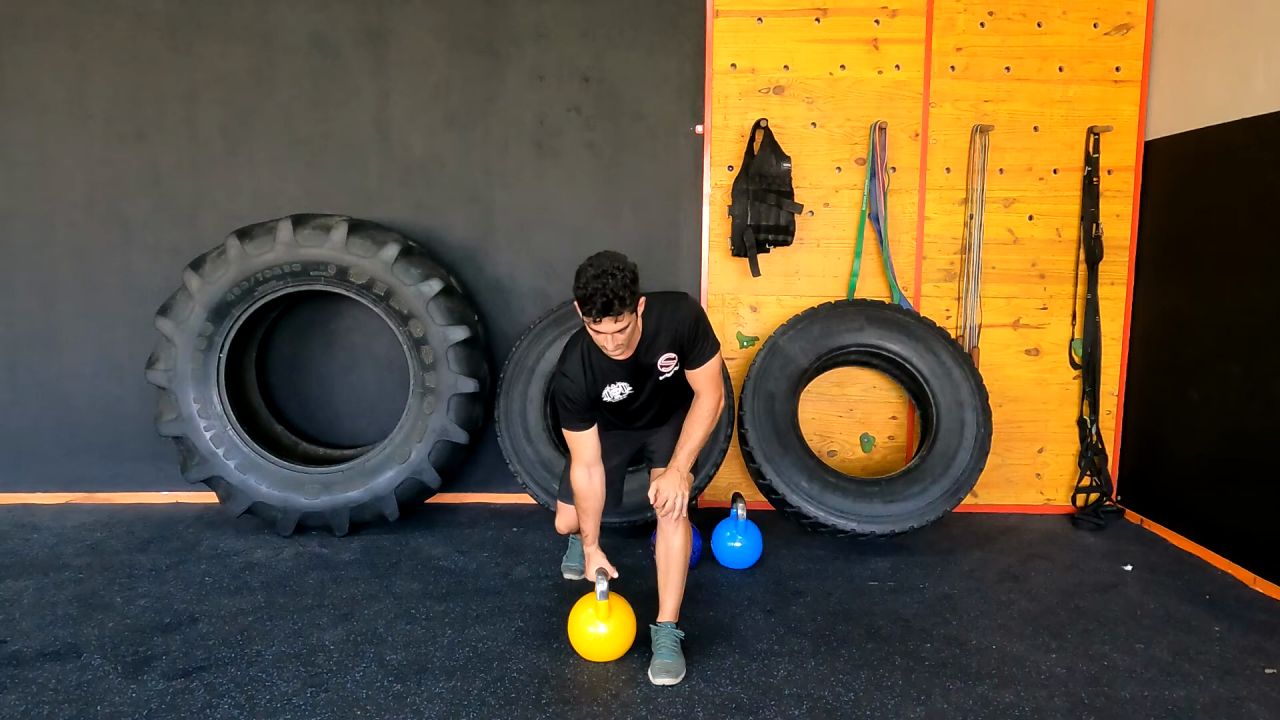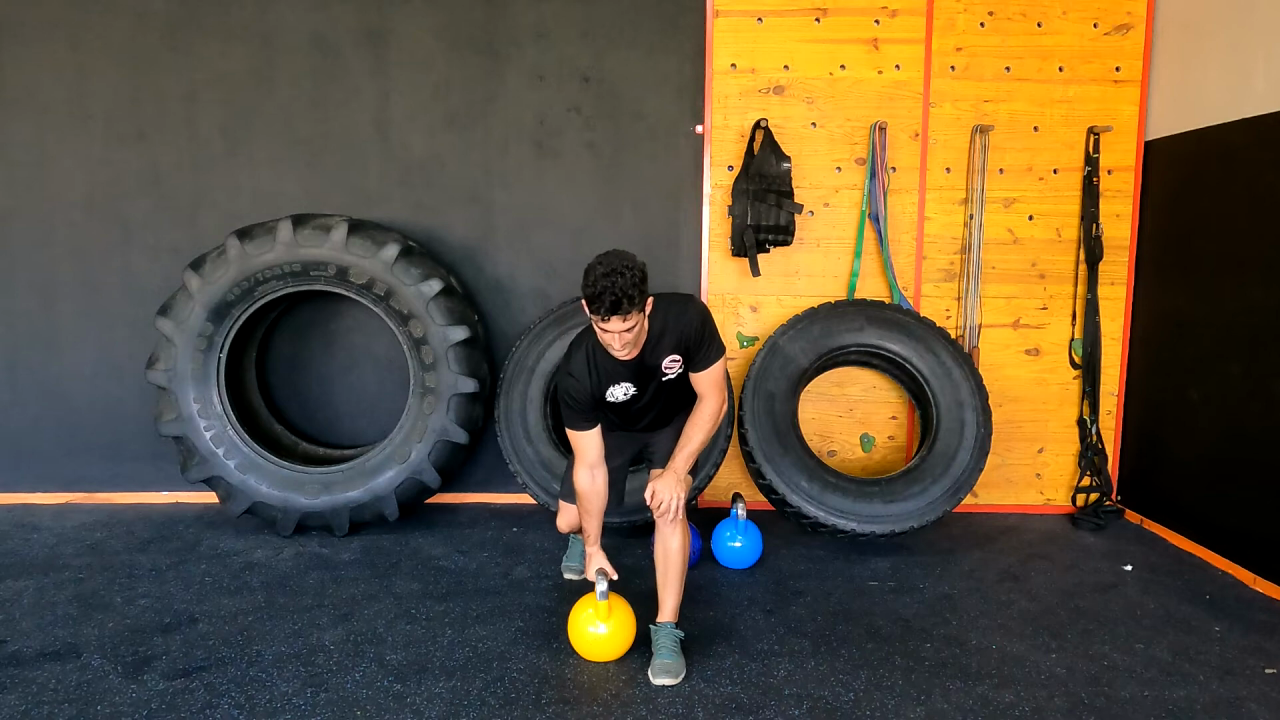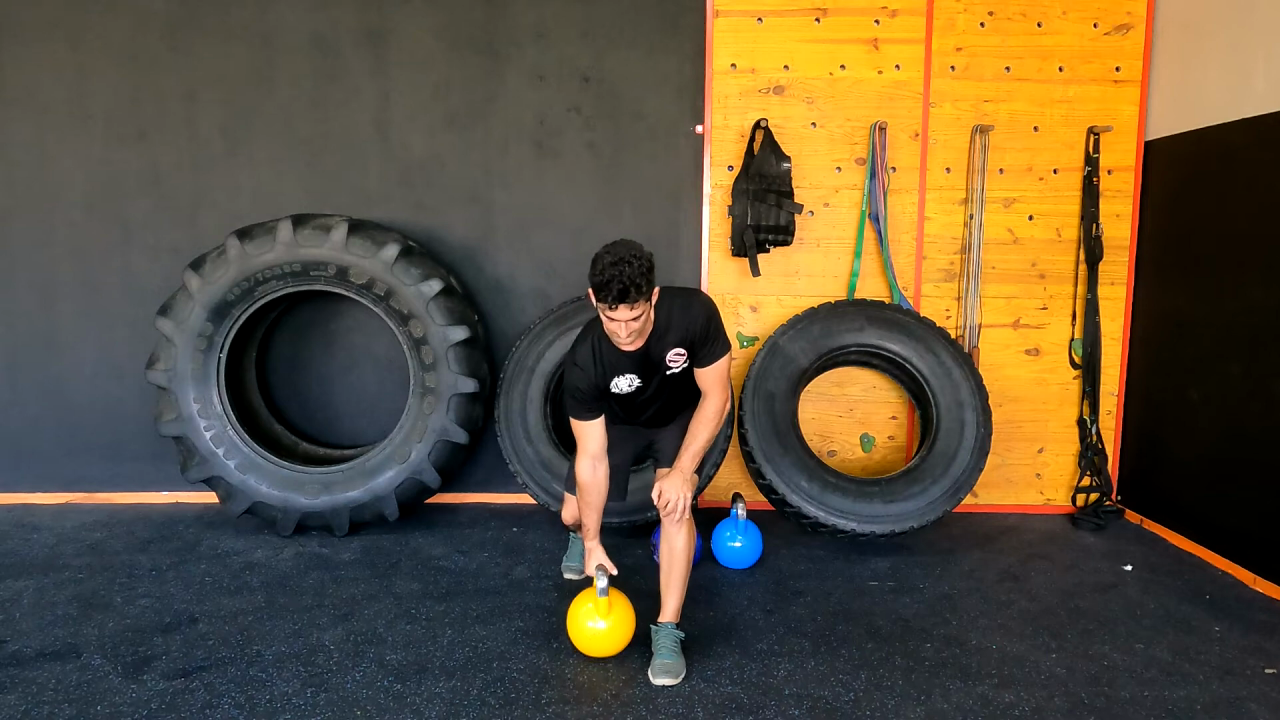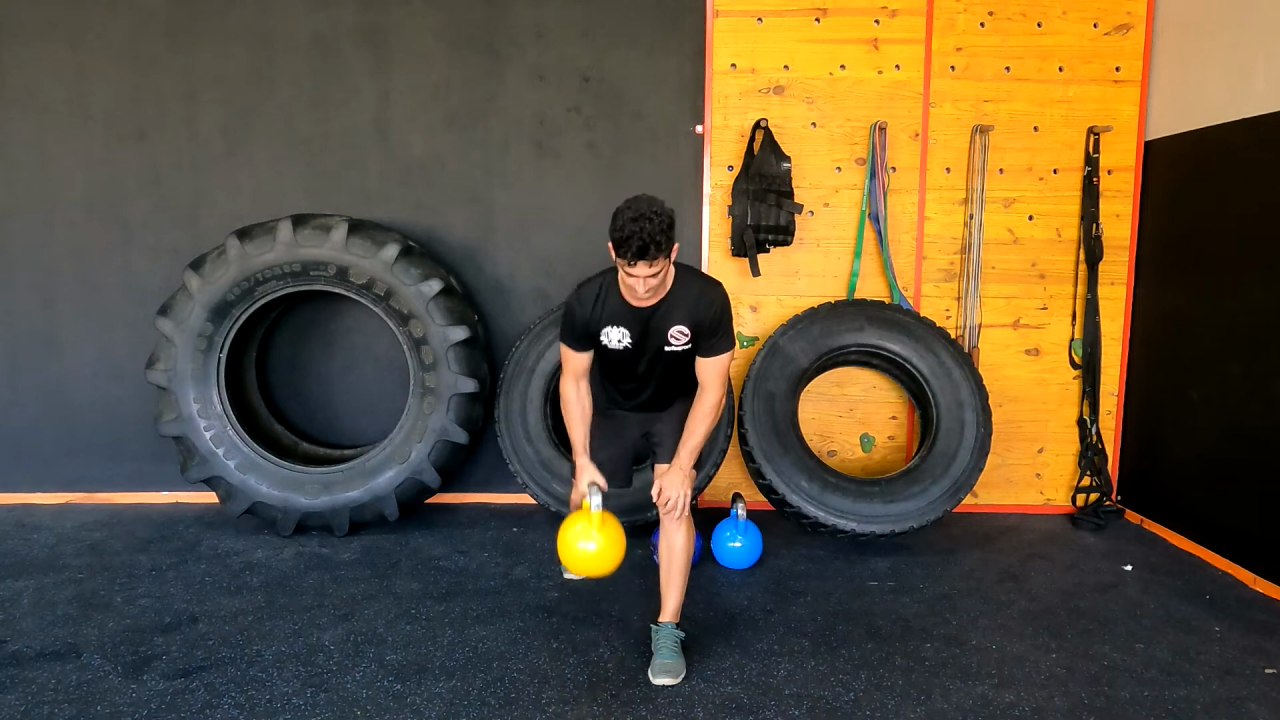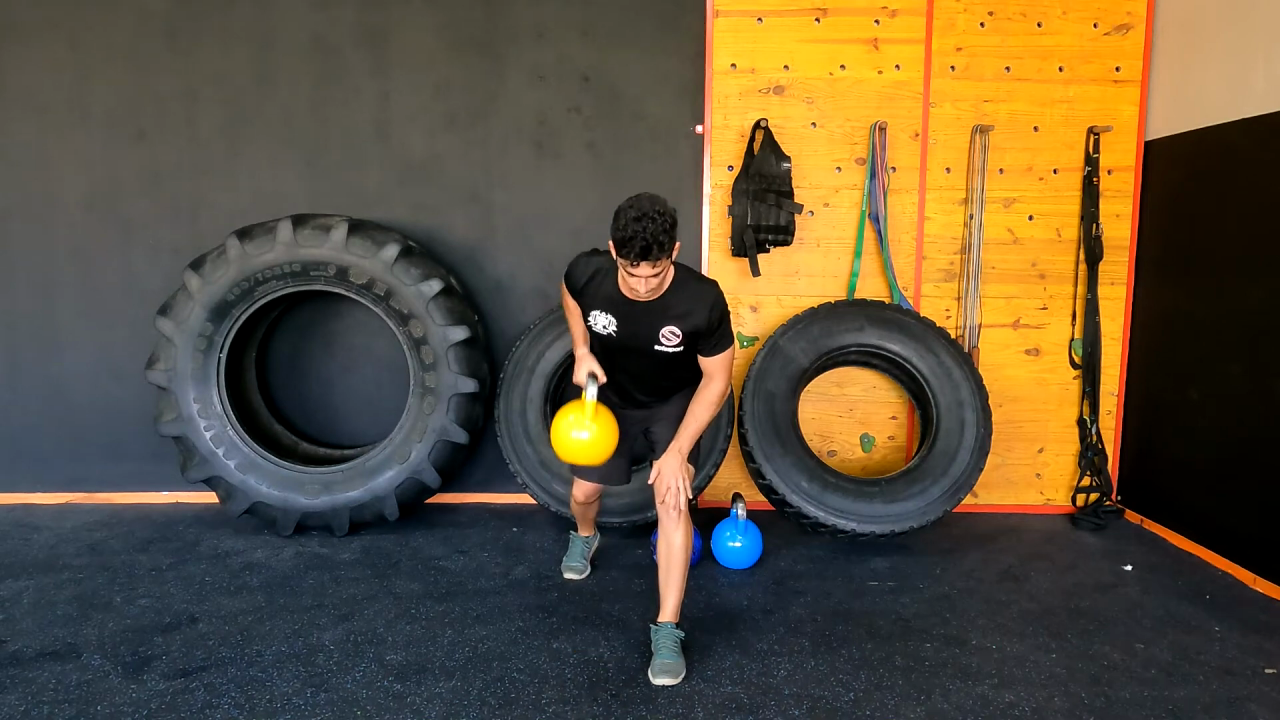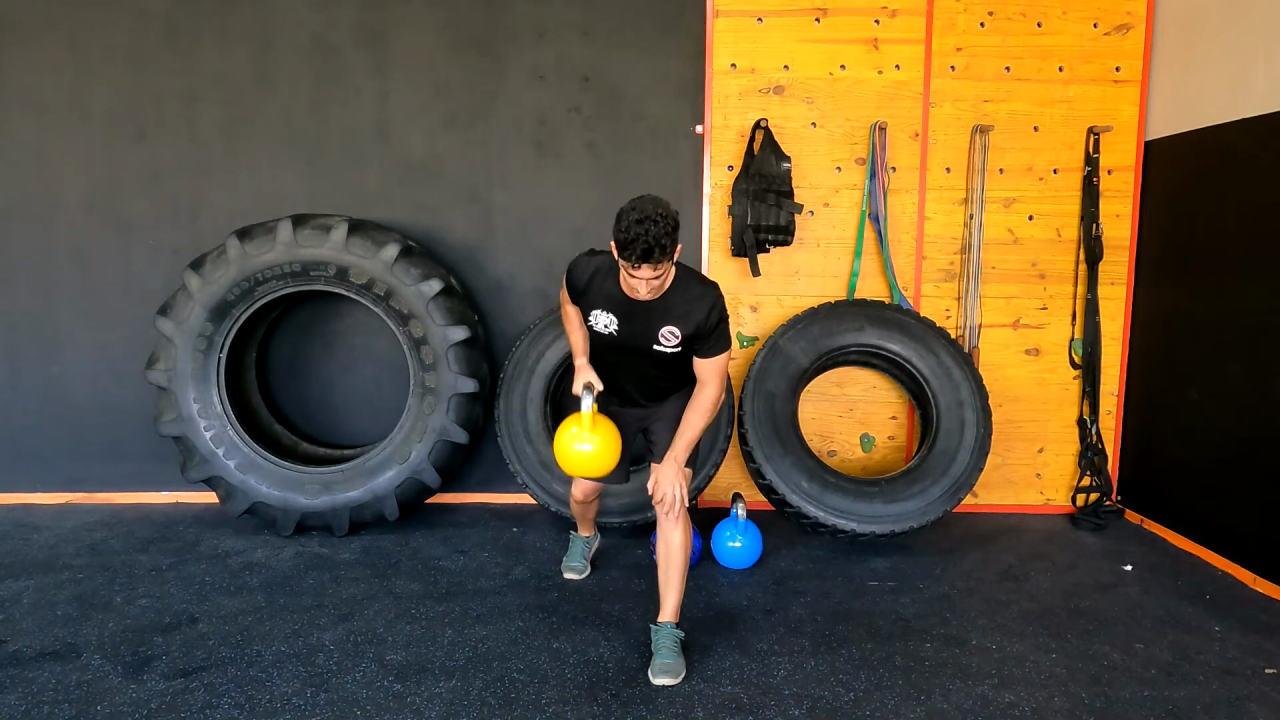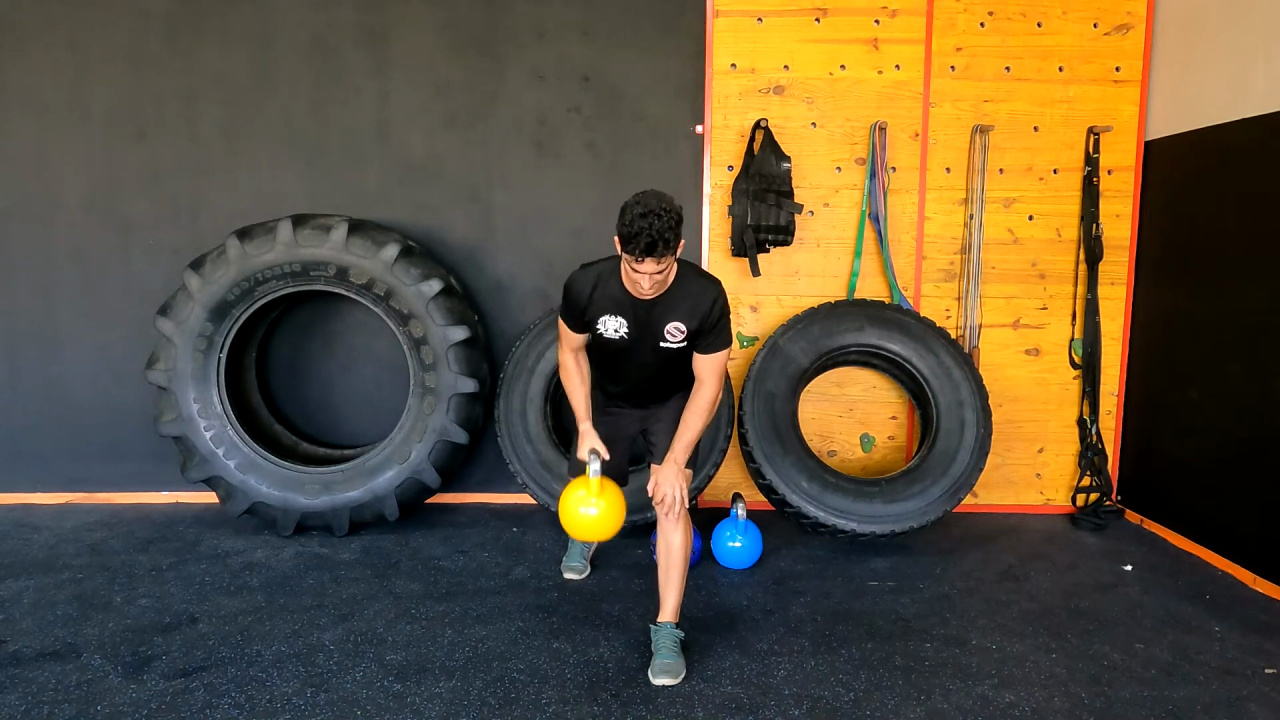
dt=0.3s
person 1, frame 1
left shoulder: (681, 315)
right shoulder: (573, 371)
left elbow: (710, 394)
right elbow: (586, 464)
left wrist: (678, 468)
right wrist: (592, 548)
left hip: (673, 417)
right hip: (608, 426)
left knee: (671, 505)
right knee: (567, 523)
left ankle: (666, 631)
right ankle: (582, 540)
person 1, frame 2
left shoulder: (688, 318)
right shoulder: (577, 370)
left elbow: (713, 397)
right elbow: (590, 465)
left wrist: (676, 471)
right wrist: (594, 548)
left hip: (675, 420)
right hip: (612, 427)
left knee: (668, 507)
right knee: (569, 521)
left ankle: (665, 631)
right ankle: (582, 538)
person 1, frame 3
left shoulder: (695, 313)
right shoulder: (584, 359)
left elbow: (716, 396)
right elbow: (591, 457)
left wrist: (682, 470)
right wrist: (593, 543)
left hip: (680, 417)
right hip: (616, 422)
left knee: (675, 507)
right knee: (574, 515)
left ankle: (667, 632)
right ankle: (582, 541)
person 1, frame 4
left shoulder: (706, 299)
right shoulder: (587, 301)
left elbow: (712, 389)
right elbow: (574, 380)
left wrist: (681, 466)
right wrist: (581, 459)
left hip: (677, 407)
right hip: (612, 406)
left knee: (675, 504)
right knee: (582, 499)
left ankle: (667, 631)
person 1, frame 5
left shoulder: (702, 300)
right shoulder: (586, 272)
left elbow: (718, 380)
left wrist: (678, 451)
right wrist: (582, 350)
left hip: (674, 401)
right hip: (608, 398)
left knee: (672, 499)
right knee: (584, 492)
left ankle: (666, 630)
right ankle: (585, 535)
person 1, frame 6
left shoulder: (702, 300)
right shoulder: (588, 272)
left elbow: (711, 385)
left wrist: (675, 459)
right wrist: (581, 360)
left hip: (673, 401)
right hip: (608, 397)
left knee: (670, 500)
right knee: (583, 490)
left ankle: (667, 631)
right ankle: (584, 535)
person 1, frame 7
left shoulder: (705, 296)
right shoulder: (586, 285)
left elbow: (708, 384)
right elbow: (571, 351)
left wrist: (675, 461)
right wrist: (585, 427)
left hip: (673, 403)
right hip: (608, 401)
left knee: (671, 501)
left ankle: (666, 630)
right ankle: (584, 535)
